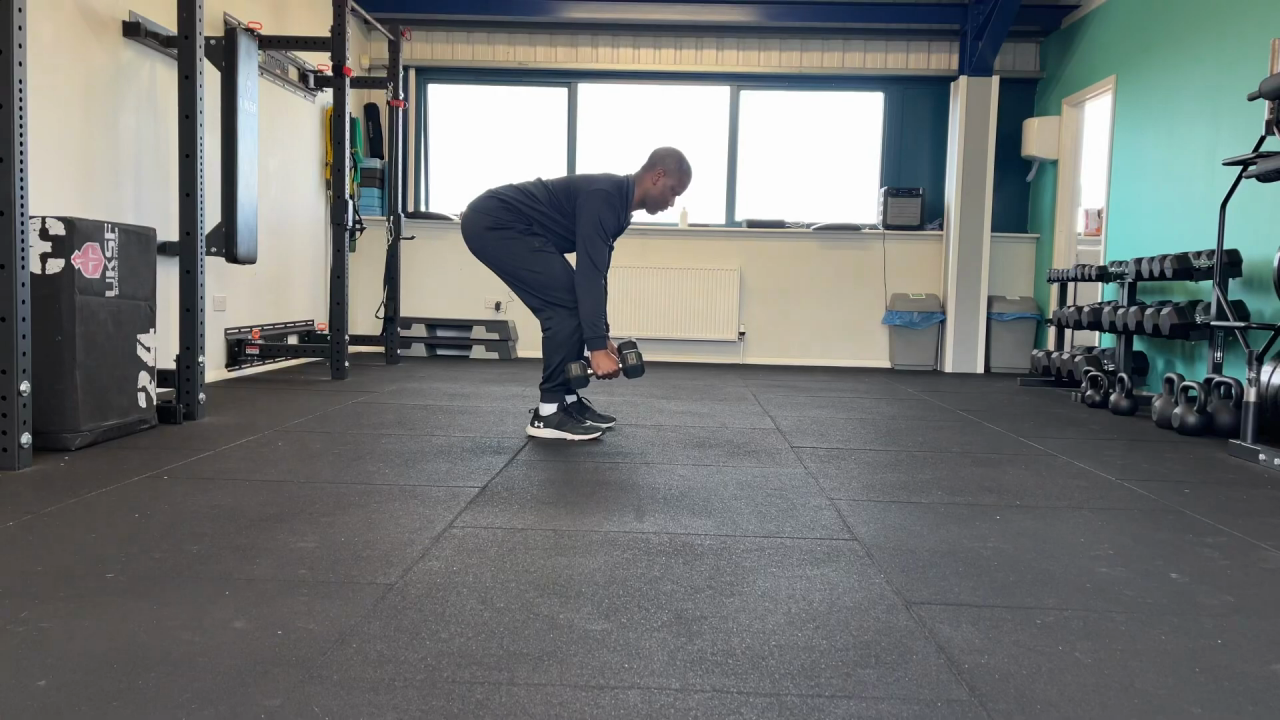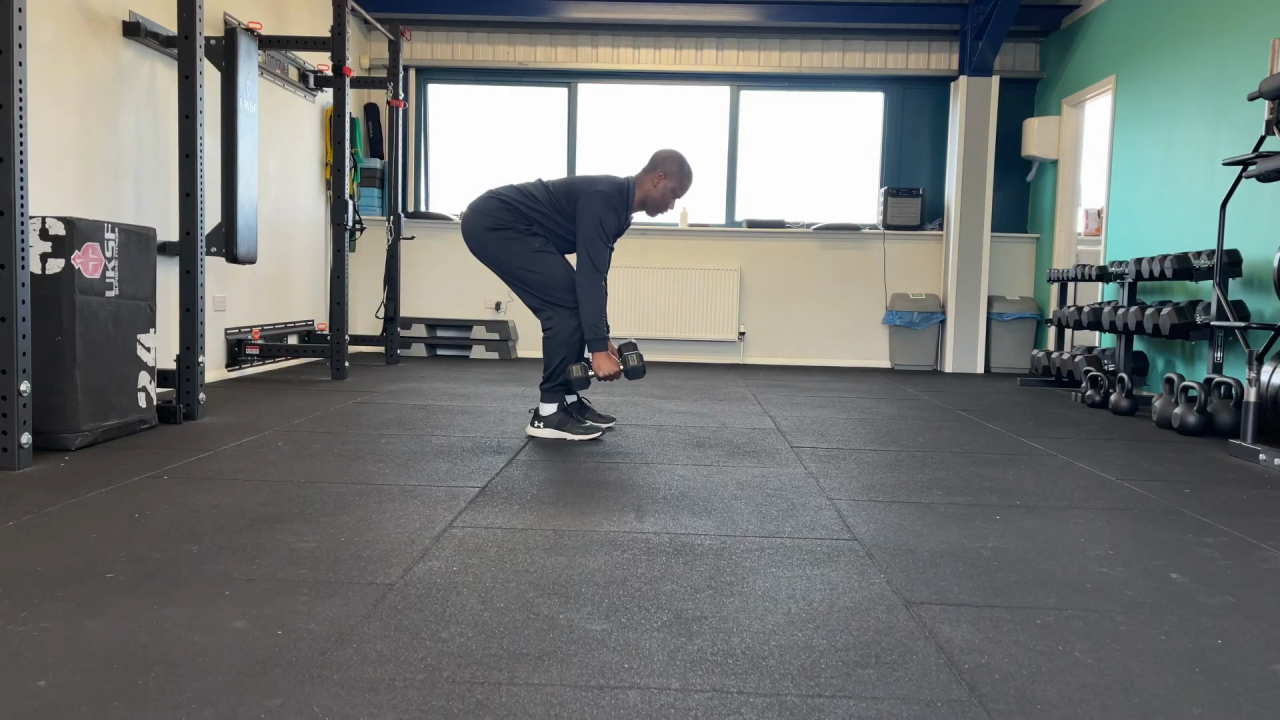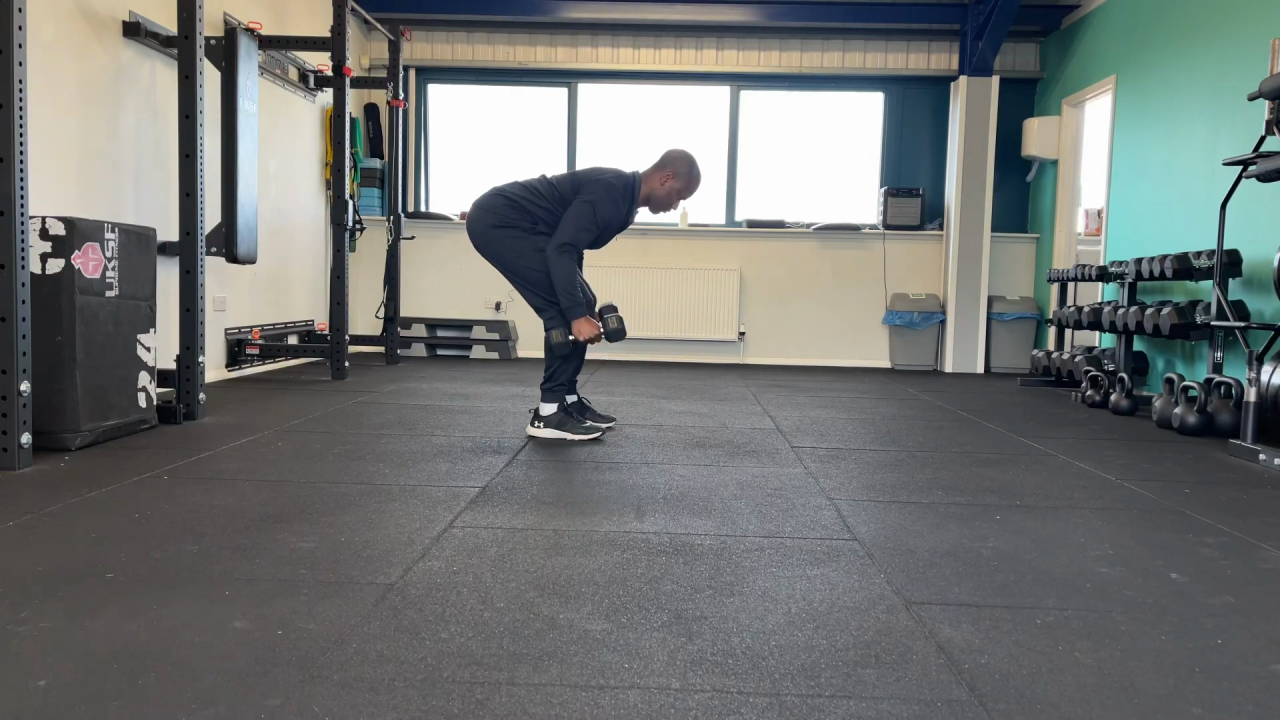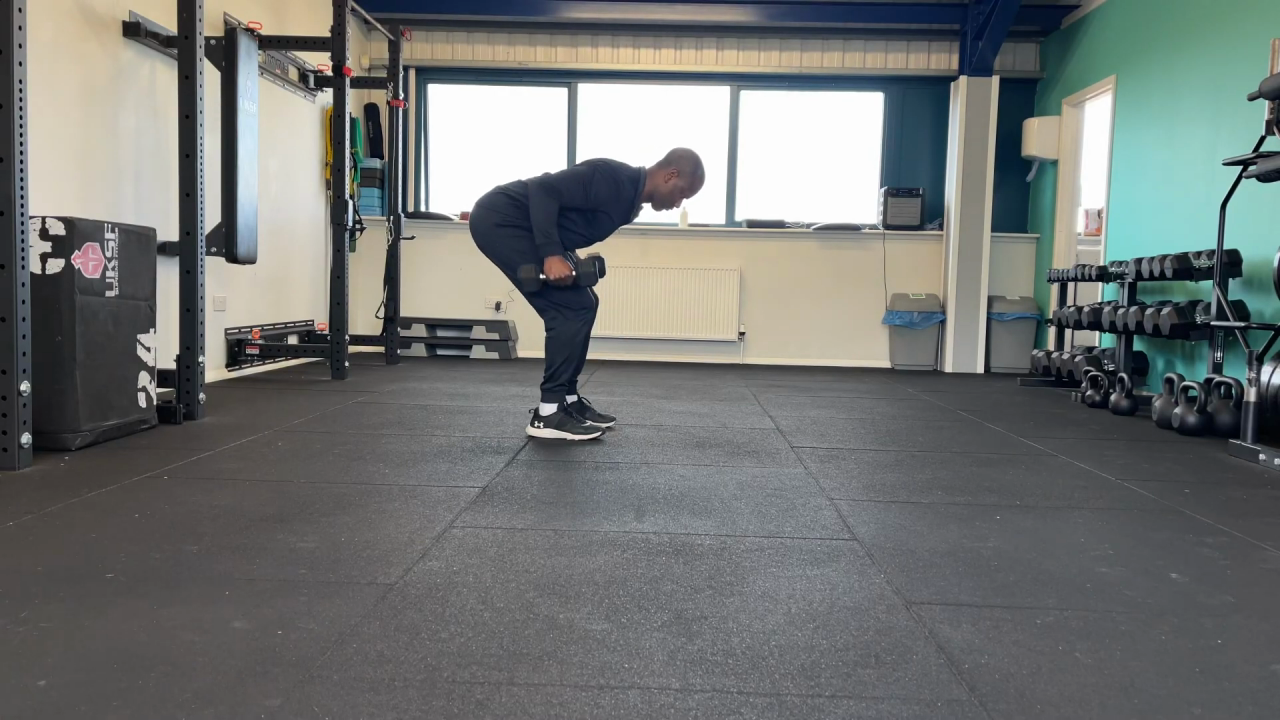
dt=0.4s
person 1, frame 1
left shoulder: (618, 203)
right shoulder: (605, 198)
left elbow: (595, 273)
right elbow: (589, 274)
left wrist: (601, 338)
right wrist: (597, 347)
left hip: (501, 224)
right hip: (493, 223)
left knee: (568, 305)
right knee: (567, 306)
left ankle: (565, 400)
right ankle: (549, 413)
person 1, frame 2
left shoulder: (618, 205)
right shoulder: (605, 199)
left elbow: (594, 274)
right elbow: (589, 276)
left wrist: (602, 338)
right wrist: (598, 348)
left hip: (500, 224)
right hip: (493, 222)
left knee: (569, 305)
right knee: (567, 305)
left ankle: (565, 400)
right ankle: (549, 413)
person 1, frame 3
left shoulder: (624, 201)
right shoulder: (611, 192)
left elbow: (571, 246)
right elbow: (561, 249)
left wrist: (582, 309)
right wrist: (578, 315)
left hip: (507, 223)
right hip: (498, 221)
left knee: (577, 305)
right knee: (567, 309)
left ankle: (566, 400)
right ankle: (549, 413)
person 1, frame 4
left shoulder: (628, 199)
right shoulder: (616, 180)
right elbow: (544, 189)
left wrist: (565, 256)
right wrist: (550, 254)
left hip: (510, 222)
right hip: (500, 219)
left knee: (580, 303)
right knee: (573, 305)
left ankle: (566, 400)
right ankle: (549, 413)
